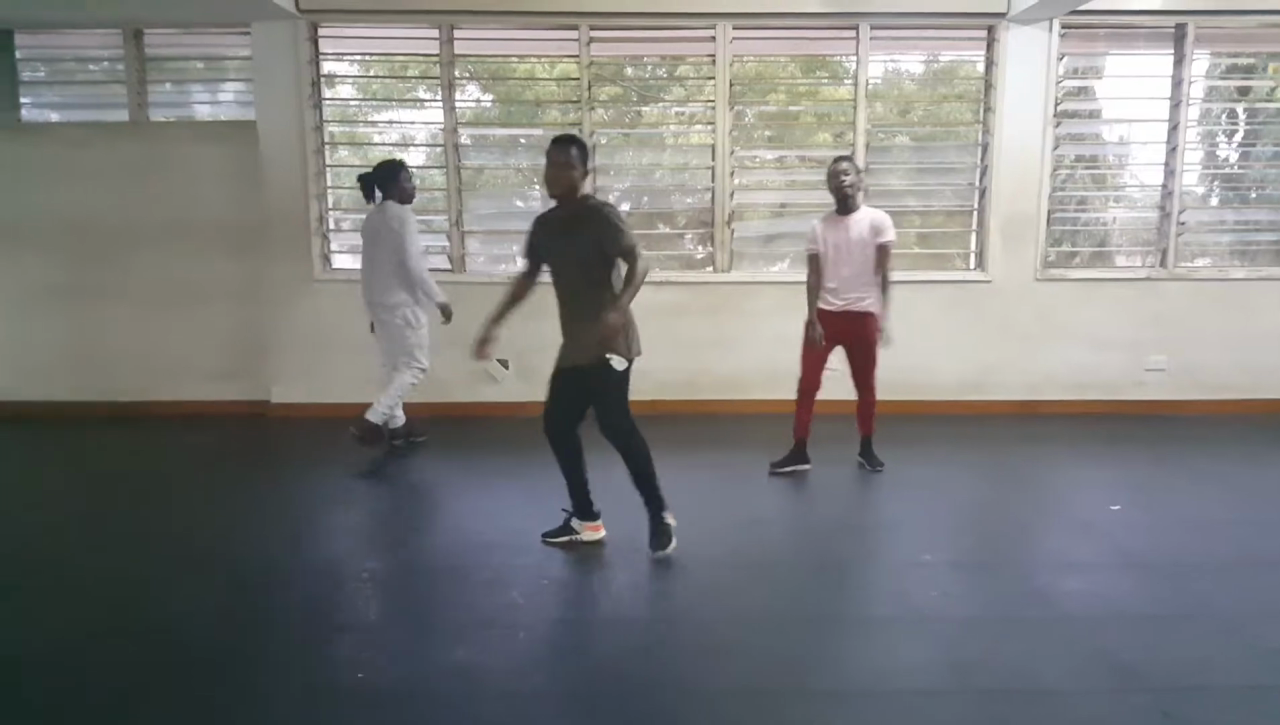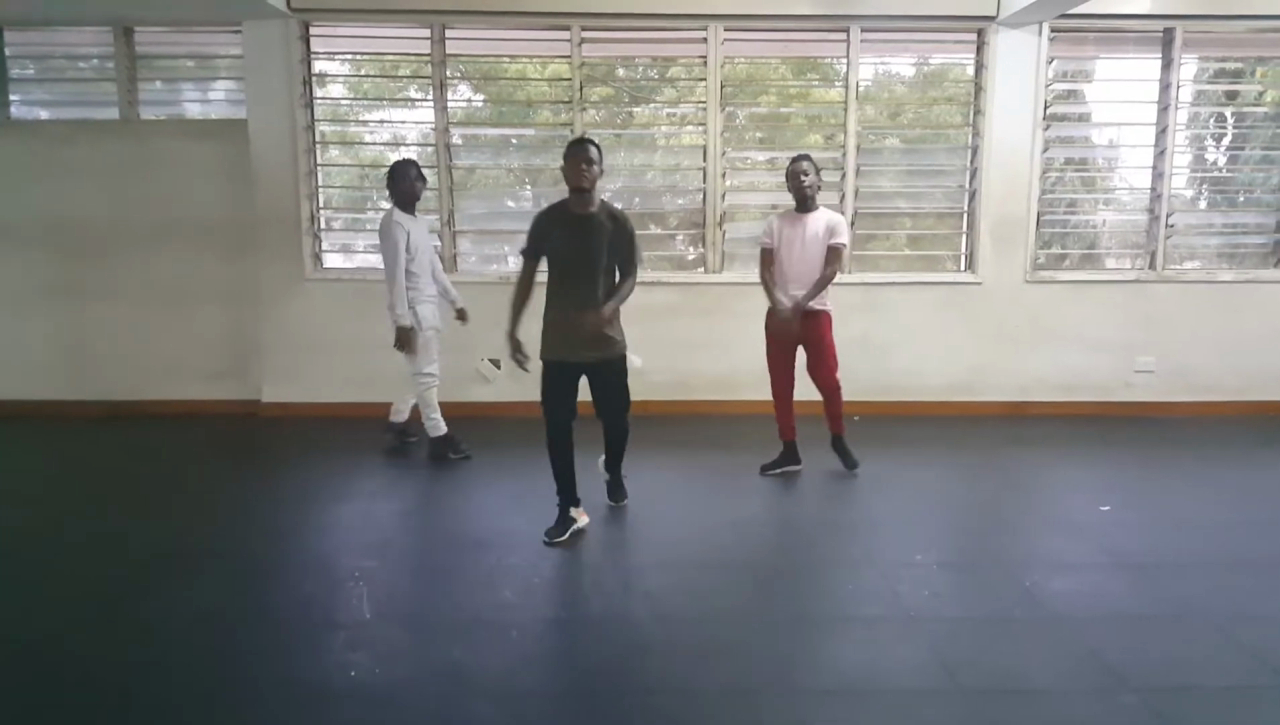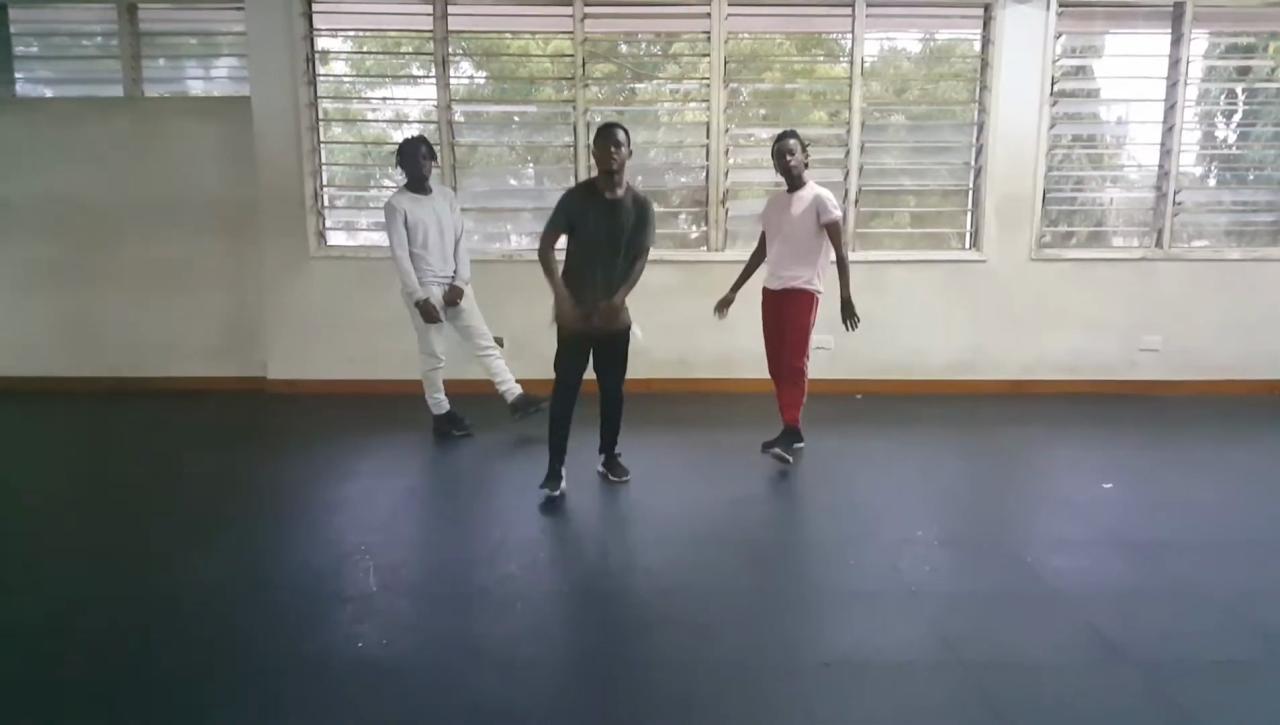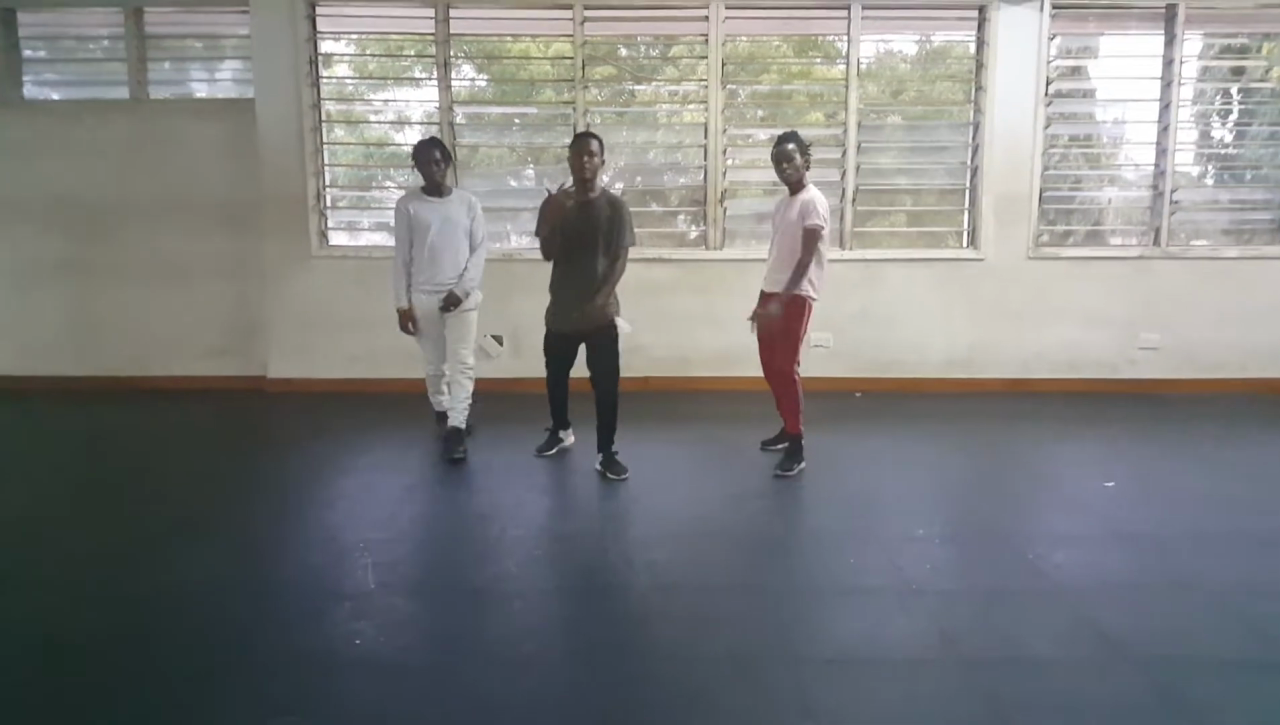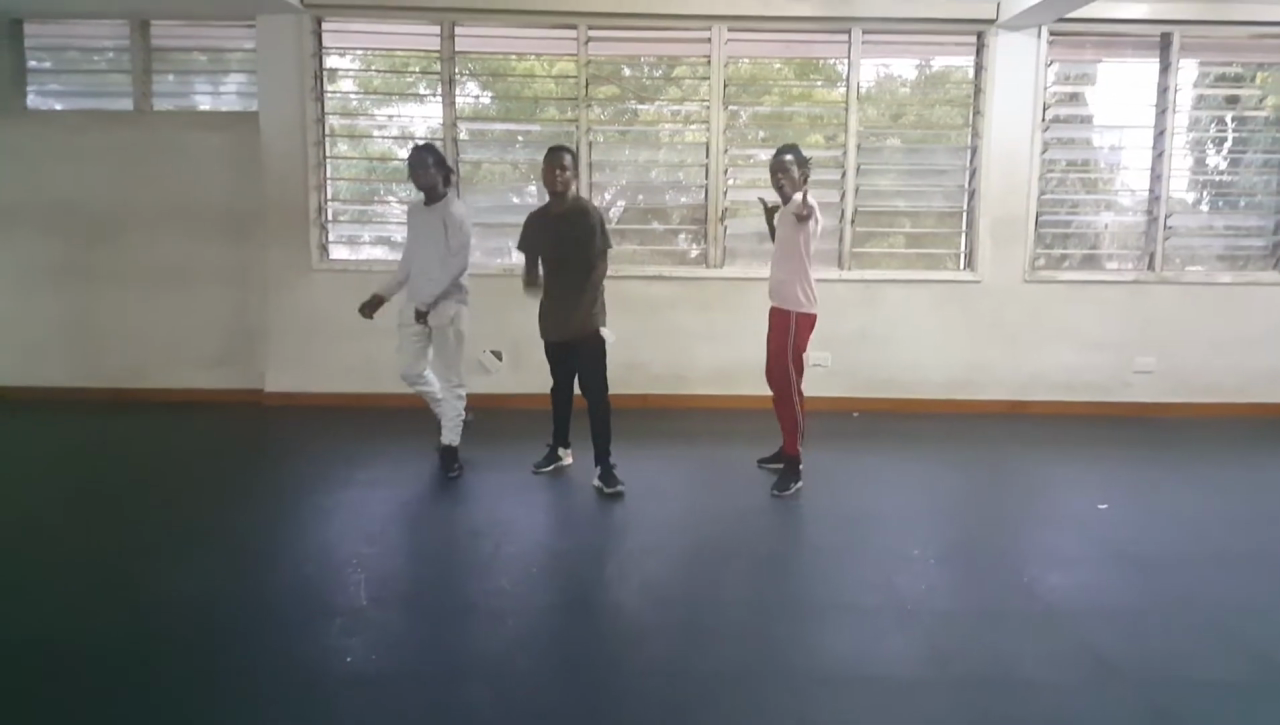
dt=0.4s
person 1, frame 1
left shoulder: (600, 214)
right shoulder: (545, 224)
left elbow: (638, 262)
right elbow: (526, 279)
left wrist: (619, 311)
right wrist: (492, 323)
left hip: (606, 341)
right hip: (577, 343)
left knee: (616, 423)
right knee: (557, 424)
left ankle: (658, 514)
right ankle: (585, 518)
person 1, frame 2
left shoulder: (616, 221)
right shoulder: (548, 220)
left elbow: (630, 277)
right elbow: (527, 276)
left wrist: (608, 310)
right wrist: (513, 331)
left hip: (604, 338)
right hip: (559, 338)
left knee: (615, 415)
right knee: (557, 420)
left ankle: (613, 471)
right ankle: (570, 508)
person 1, frame 3
left shoulder: (640, 205)
right shoulder: (575, 198)
left elbow: (640, 258)
right elbow: (545, 248)
left wrist: (619, 299)
right wrist: (560, 295)
left hip: (614, 313)
right hip: (575, 311)
left knee: (612, 389)
right knee: (565, 387)
left ankle: (608, 455)
right ankle: (555, 468)
person 1, frame 4
left shoulder: (615, 206)
right shoulder: (557, 203)
left elbow: (621, 258)
right elbow: (547, 254)
left wrist: (602, 299)
right wrist: (554, 218)
left hip: (601, 310)
right hip: (562, 308)
left knee: (606, 383)
right knee: (556, 375)
left ankle: (606, 453)
right ankle: (561, 430)
person 1, frame 5
left shoulder: (588, 213)
right shoulder: (536, 220)
left elbow: (600, 265)
right elbow: (531, 266)
left wrist: (584, 310)
right wrist: (531, 279)
left hip: (586, 318)
right hip: (553, 318)
left knee: (596, 391)
right knee: (561, 386)
left ankle: (604, 467)
right ankle: (560, 448)
person 2, frame 1
left shoulder: (877, 220)
right shoulder: (820, 226)
left elbow: (882, 272)
right elbow: (815, 276)
left wrist: (880, 317)
right wrist: (813, 320)
left hip: (861, 315)
right hip: (824, 314)
left knee: (865, 385)
right knee: (808, 382)
left ankle: (866, 448)
right ankle: (799, 452)
person 2, frame 2
left shoulder: (833, 221)
right shoulder: (775, 223)
left elbow: (830, 270)
right elbow: (765, 270)
left wrist: (800, 305)
right wrist: (779, 307)
left hip: (816, 312)
right hip: (779, 314)
left knee: (827, 380)
right knee: (781, 386)
left ankle: (838, 441)
right ankle: (789, 452)
person 2, frame 3
left shoulder: (820, 198)
right shoulder: (773, 203)
left elbow: (839, 248)
right elbow: (761, 251)
left wrist: (846, 296)
right wrist: (733, 291)
left hip: (803, 291)
right hip: (772, 292)
left knee: (794, 362)
right knee: (777, 365)
left ankle: (790, 437)
right ankle: (790, 430)
person 2, frame 4
left shoulder: (812, 201)
right shoulder: (783, 203)
left elbow: (807, 257)
left wrist: (780, 301)
left hip: (795, 297)
right hip: (770, 293)
left knee: (785, 367)
right knee: (770, 367)
left ankle: (796, 447)
right ankle: (789, 429)
person 2, frame 5
left shoulder: (801, 202)
right shoulder: (787, 209)
left elbow: (802, 212)
right wrist: (771, 218)
left hip: (796, 310)
right hip: (781, 307)
left knee: (788, 384)
right knee: (776, 380)
left ankle: (793, 465)
right ankle: (788, 448)
person 3, frame 1
left shoulder: (371, 220)
right shoulder: (402, 216)
right elbow: (413, 265)
left wrist: (373, 312)
right wrist: (439, 300)
left hip: (379, 304)
right hip: (403, 304)
left knee: (394, 366)
right knee: (414, 366)
left ankle: (396, 426)
right ankle: (372, 421)
person 3, frame 2
left shoulder: (418, 221)
right shoulder: (394, 223)
right elbow: (396, 275)
left wrist: (456, 301)
right wrist: (402, 322)
left hip: (428, 304)
right hip: (414, 308)
left knee: (420, 369)
right knee: (427, 373)
left ankle: (399, 421)
right ankle: (438, 438)
person 3, frame 3
left shoulder: (447, 196)
right shoulder: (397, 205)
left elbow: (459, 241)
right elbow: (400, 255)
left wrist: (460, 282)
right wrist: (419, 297)
left hip: (455, 285)
right hip: (425, 289)
left knee: (483, 341)
right knee: (433, 355)
left ankle: (515, 397)
right ankle: (442, 416)
person 3, frame 4
left shoulder: (469, 203)
right shoulder: (407, 205)
left elbow: (479, 250)
right elbow: (402, 257)
left wrist: (462, 290)
right wrist: (402, 305)
left hip: (461, 296)
right hip: (424, 297)
left knee: (462, 363)
right knee: (435, 365)
left ankle: (456, 429)
right ankle: (442, 412)
person 3, frame 5
left shoulder: (454, 210)
right shoulder: (414, 211)
left elbow: (459, 261)
left wrist: (428, 301)
right wrist: (382, 294)
left hip: (447, 305)
right hip: (414, 305)
left knee: (449, 378)
right knee: (410, 369)
left ankle: (450, 446)
right ankle: (451, 417)
